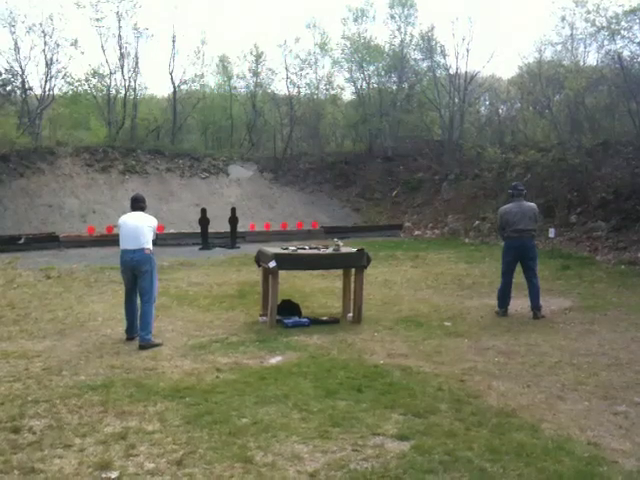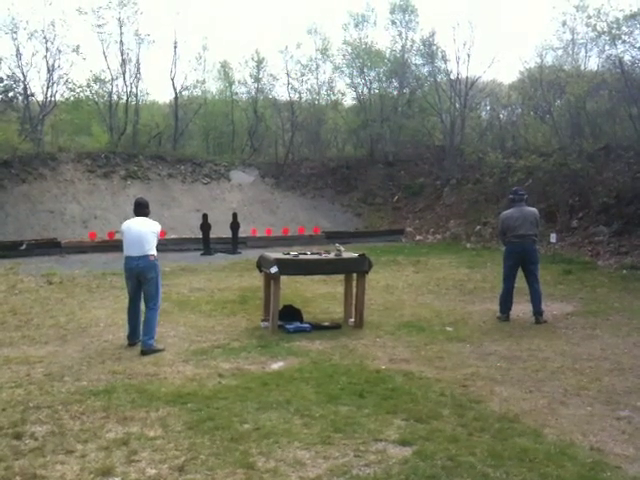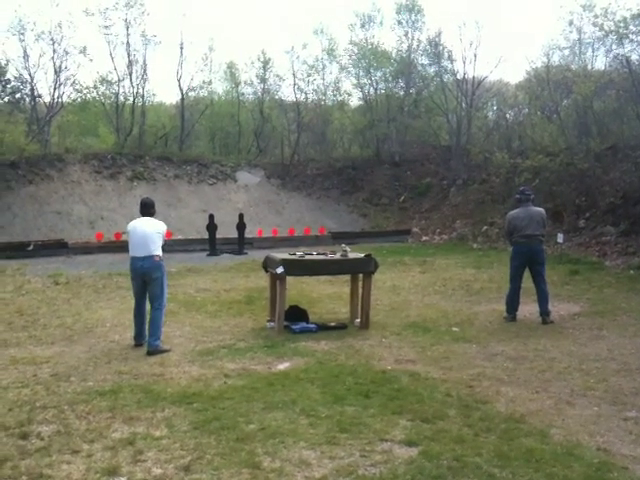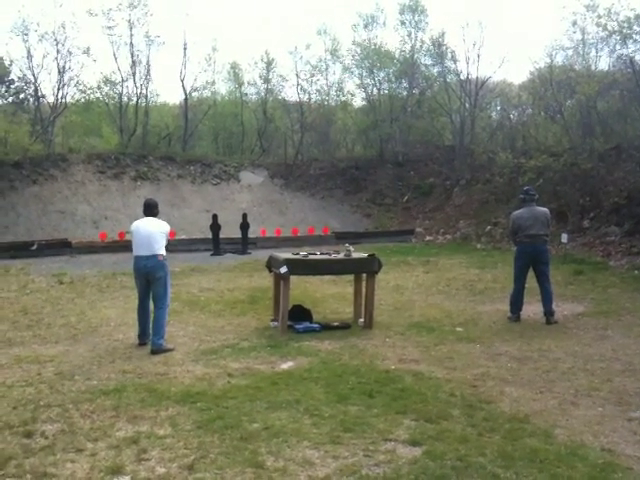
dt=1s
person 1, frame 1
left shoulder: (122, 220)
right shoulder: (151, 220)
left elbow: (123, 237)
left hip: (125, 257)
right hip: (144, 257)
left knee: (130, 295)
right knee: (147, 298)
left ankle: (131, 332)
right ankle: (145, 339)
person 1, frame 2
left shoulder: (125, 226)
right shoulder: (155, 225)
left elbow: (126, 243)
left hip: (130, 263)
right hip: (148, 263)
left knee: (133, 301)
right knee: (152, 305)
left ankle: (133, 338)
right ankle: (147, 344)
person 1, frame 3
left shoulder: (131, 226)
right shoulder: (160, 226)
left elbow: (132, 243)
left hip: (135, 264)
right hip: (154, 264)
left knee: (139, 302)
right knee: (157, 305)
left ankle: (139, 338)
right ankle: (154, 344)
person 1, frame 4
left shoulder: (134, 226)
right shoulder: (164, 226)
left elbow: (135, 244)
left hip: (139, 263)
right hip: (157, 263)
left knee: (143, 301)
right knee: (161, 304)
left ankle: (143, 337)
right ankle: (157, 343)
person 2, frame 1
left shoulder: (504, 210)
right shoulder: (533, 208)
left elbow: (500, 229)
right elbow: (536, 225)
left hip: (511, 244)
right hip: (528, 243)
left knee: (506, 277)
right knee: (532, 277)
left ankle: (502, 308)
right ankle: (536, 310)
person 2, frame 2
left shoulder: (505, 215)
right shoulder: (534, 213)
left elbow: (501, 235)
right elbow: (537, 230)
left hip: (512, 249)
right hip: (530, 248)
left knee: (508, 283)
right knee: (534, 283)
left ankle: (504, 313)
right ankle: (538, 315)
person 2, frame 3
left shoulder: (512, 215)
right shoulder: (541, 213)
left elbow: (508, 235)
right elbow: (544, 230)
left hip: (519, 249)
right hip: (537, 248)
left knee: (515, 283)
right knee: (541, 283)
left ankle: (511, 313)
right ankle: (545, 315)
person 2, frame 4
left shoulder: (515, 215)
right shoulder: (545, 213)
left elbow: (512, 235)
right elbow: (548, 231)
left hip: (523, 249)
right hip: (541, 248)
left knee: (519, 283)
right knee: (545, 283)
left ankle: (515, 314)
right ankle: (549, 315)
